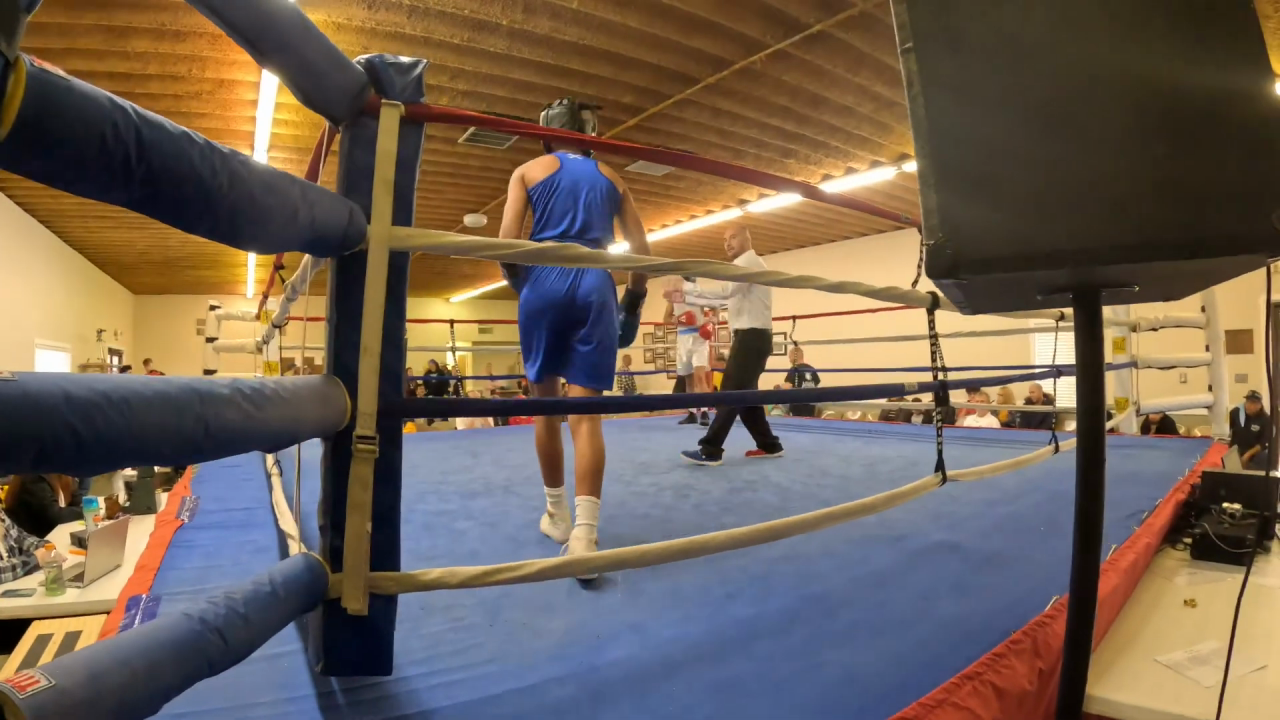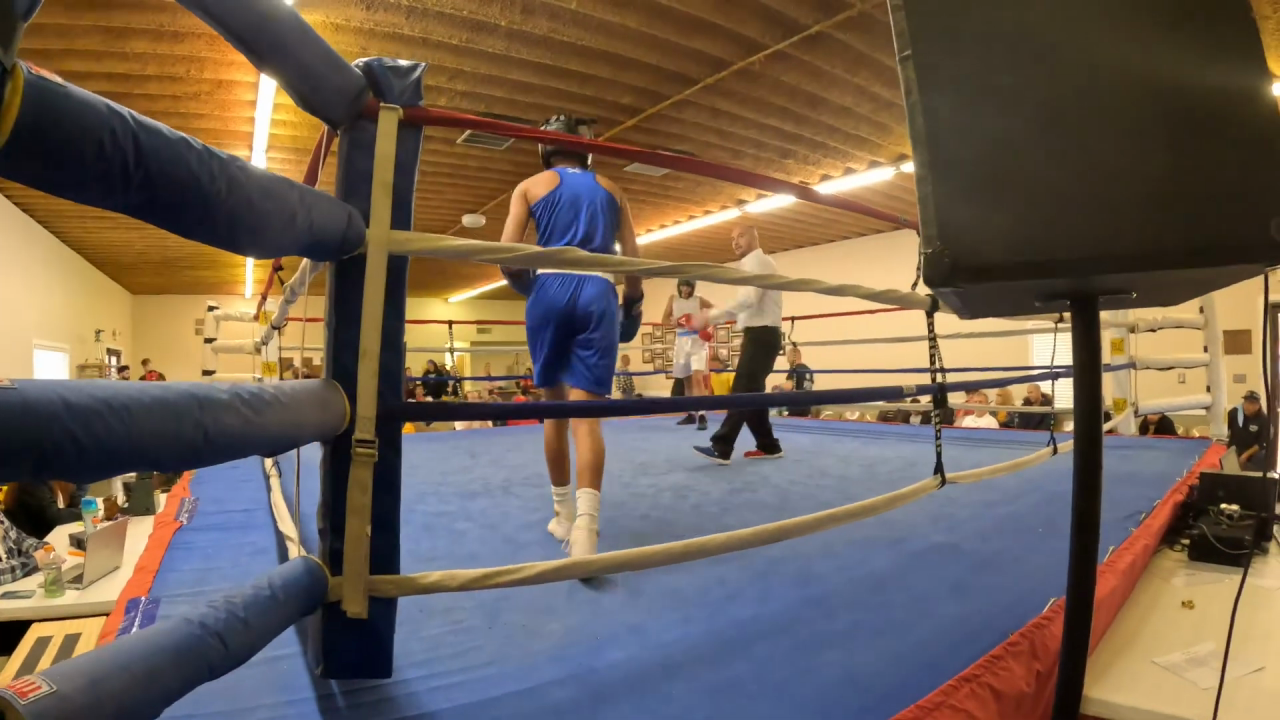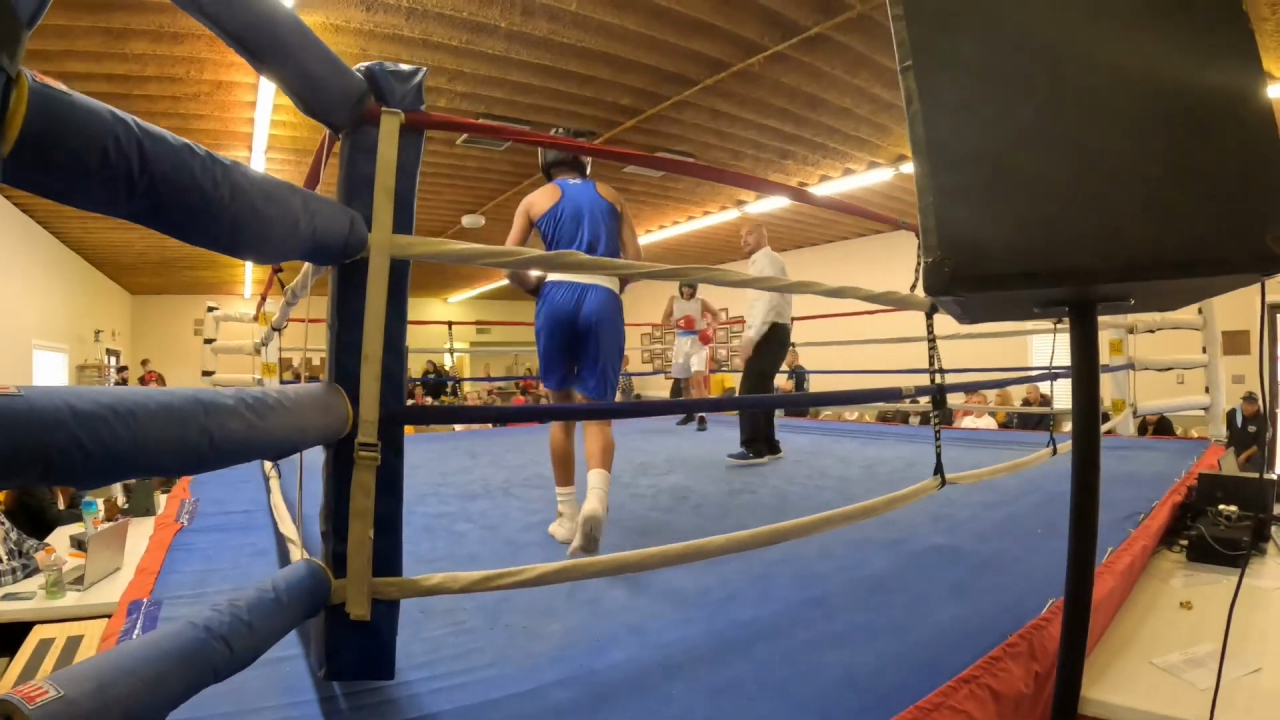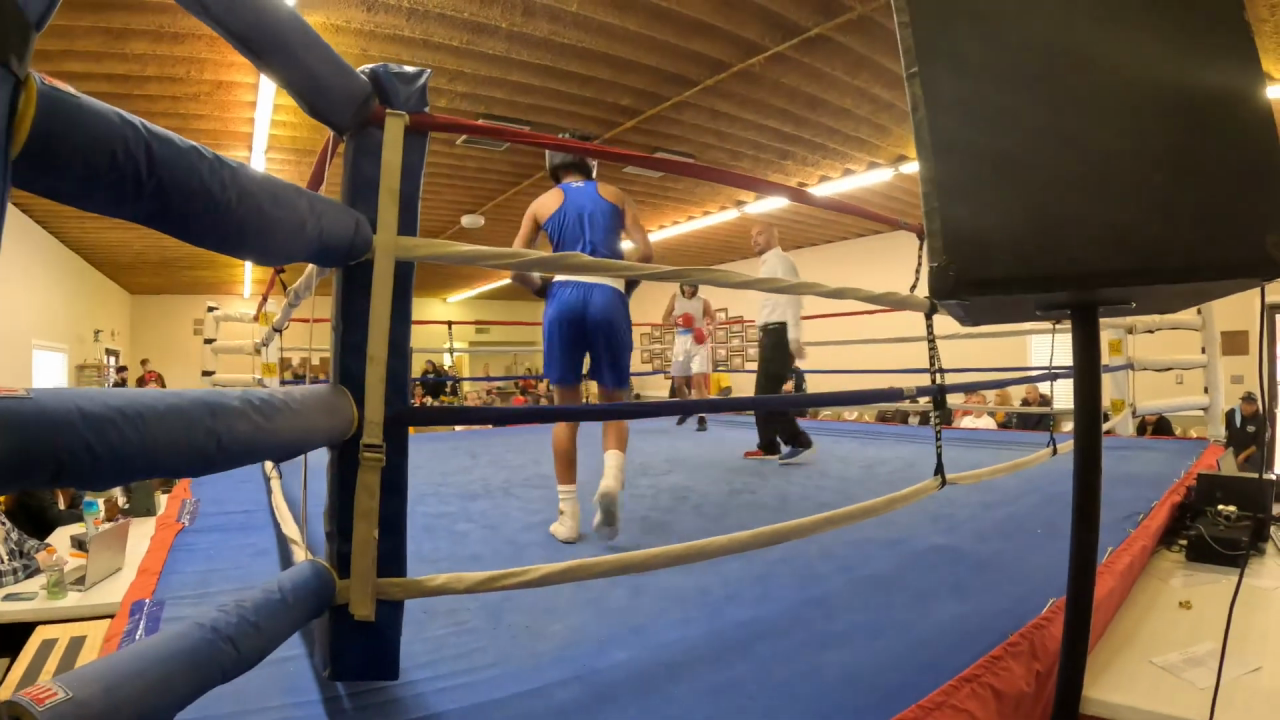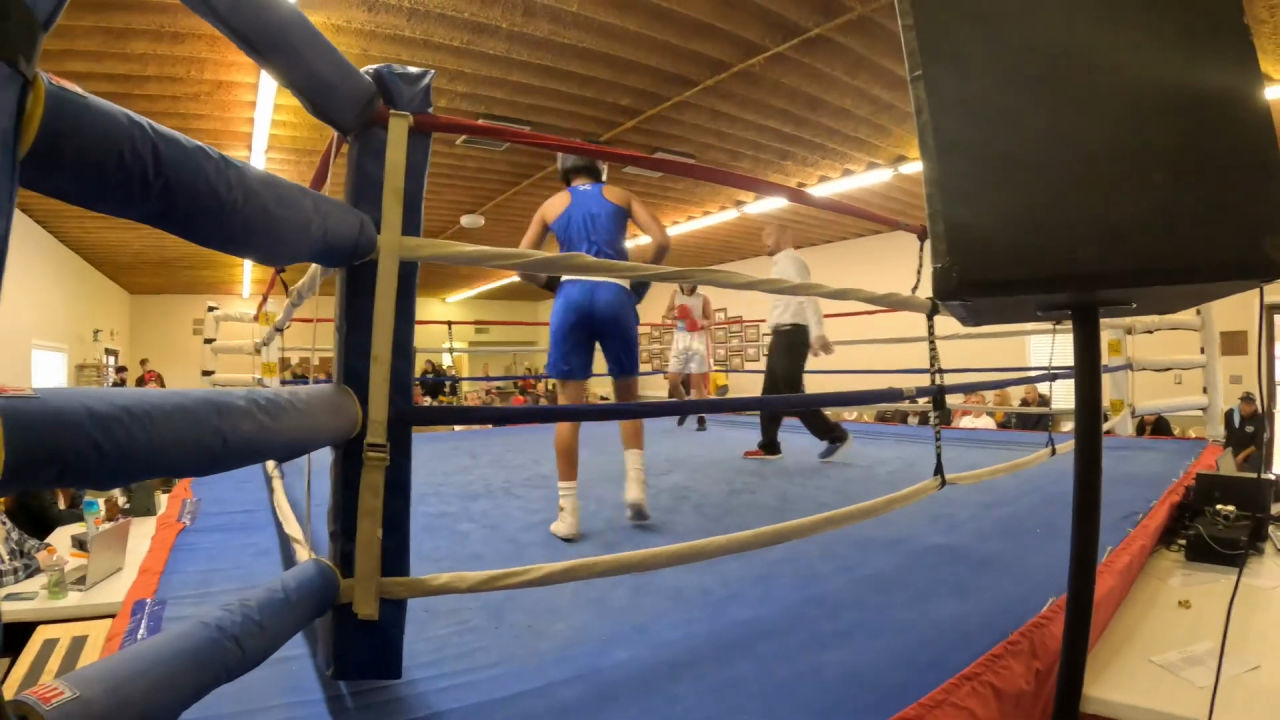
dt=0.1s
person 1, frame 1
left shoulder: (528, 171)
right shoulder: (611, 177)
left elbow: (507, 242)
right elbow: (641, 250)
left wrist: (519, 278)
right wrist: (634, 301)
left hip: (546, 281)
right hip: (595, 285)
left knee: (546, 405)
right knee: (585, 414)
left ankle: (557, 516)
right ankle: (583, 536)
person 1, frame 2
left shoulder: (530, 187)
right shoulder: (610, 189)
right elbow: (632, 257)
left wrist: (524, 284)
right wrist: (632, 303)
left hip: (551, 290)
right hip: (598, 293)
left knee: (555, 409)
right knee: (586, 414)
left ankle: (564, 514)
right ankle: (584, 530)
person 1, frame 3
left shoulder: (535, 200)
right shoulder: (609, 195)
left elbow: (510, 269)
right elbow: (633, 260)
left wrist: (536, 288)
left hip: (557, 297)
right hip: (602, 299)
left knee: (562, 409)
right knee: (596, 414)
left ankle: (566, 513)
right ankle: (594, 499)
person 1, frame 4
left shoulder: (542, 204)
right shoulder: (614, 195)
left elbow: (517, 270)
right elbow: (645, 253)
left wrist: (542, 288)
right wrist: (625, 283)
left hip: (565, 296)
right hip: (609, 298)
left knee: (566, 409)
right knee: (613, 404)
left ankle: (567, 514)
right ankle: (611, 480)
person 1, frame 5
left shoulder: (552, 205)
right shoulder: (620, 196)
left elbow: (524, 266)
right elbow: (662, 240)
left wrist: (550, 283)
right wrist: (644, 275)
left hip: (572, 294)
right hip: (615, 295)
left knee: (569, 406)
right knee: (627, 396)
left ankle: (567, 511)
right ankle: (635, 483)
person 2, frame 1
left shoulder: (749, 263)
right shoulder: (742, 266)
left elbow: (724, 290)
right elbow: (726, 298)
left wrist: (686, 289)
right wrist: (686, 298)
left hip: (752, 337)
right hip: (748, 337)
left knee: (731, 393)
right knee: (744, 394)
left ankle: (709, 450)
right ankle: (769, 445)
person 2, frame 2
left shoulder: (759, 262)
right shoulder: (751, 265)
left elbow: (748, 299)
right elbow: (743, 303)
left wrist: (712, 316)
right wrist: (712, 317)
left hip: (762, 335)
right hip: (757, 336)
left knee: (742, 392)
right knee: (752, 394)
left ankle: (721, 447)
right ankle: (768, 446)
person 2, frame 3
left shoulder: (769, 261)
right shoulder: (758, 264)
left elbow: (771, 300)
left wrist: (751, 336)
right wrist: (750, 335)
left hip: (771, 333)
right hip: (764, 334)
left knee: (751, 390)
right knee: (759, 391)
left ankle: (755, 446)
right ankle: (765, 445)
person 2, frame 4
left shoulder: (779, 261)
right shoulder: (768, 264)
left elbow: (791, 298)
left wrist: (794, 337)
left hip: (778, 332)
right hip: (771, 333)
left knee: (767, 392)
right knee: (768, 392)
left ankle: (799, 442)
right ankle: (767, 447)
person 2, frame 5
left shoulder: (791, 262)
right shoulder: (779, 265)
left elbow: (807, 298)
left wrist: (817, 333)
left hip: (790, 335)
right hip: (781, 336)
left knee: (790, 393)
right knee: (771, 392)
left ankle: (835, 436)
right ankle: (768, 446)
person 3, frame 1
right shoulder: (673, 298)
left elbow: (716, 308)
right elbow: (666, 319)
left wrist: (711, 322)
right wrist: (676, 320)
left hip: (699, 338)
right hip: (683, 340)
left knee: (699, 375)
right knee: (688, 380)
left ankle: (704, 413)
right ankle: (692, 414)
person 3, frame 2
left shoulder: (699, 300)
right shoulder: (673, 299)
right elbow: (664, 320)
right wrist: (676, 322)
left hip: (698, 341)
right hip: (681, 343)
left knee: (697, 378)
right knee: (687, 382)
left ankle: (702, 416)
right ankle: (691, 414)
person 3, frame 3
left shoulder: (701, 302)
right shoulder: (673, 300)
left elbow: (716, 315)
right elbow: (664, 321)
left wrist: (712, 327)
right wrist: (676, 323)
left hip: (698, 343)
right hip: (680, 344)
left knee: (697, 380)
right knee: (685, 384)
left ankle: (701, 418)
right ankle: (690, 413)
person 3, frame 4
left shoulder: (703, 302)
right shoulder: (675, 298)
left elbow: (713, 320)
right elbow: (665, 319)
left wrist: (709, 329)
right wrist: (675, 321)
left hip: (698, 343)
right hip: (681, 342)
left knee: (698, 381)
right knee: (678, 383)
left ankle: (702, 418)
person 3, frame 5
left shoulder: (702, 298)
right shoulder: (676, 294)
left elbow: (710, 321)
right elbow: (666, 315)
left wrist: (701, 324)
right wrist: (673, 315)
left hip: (697, 339)
right hip: (679, 339)
left knee: (697, 381)
right knee: (673, 380)
left ankle: (701, 418)
